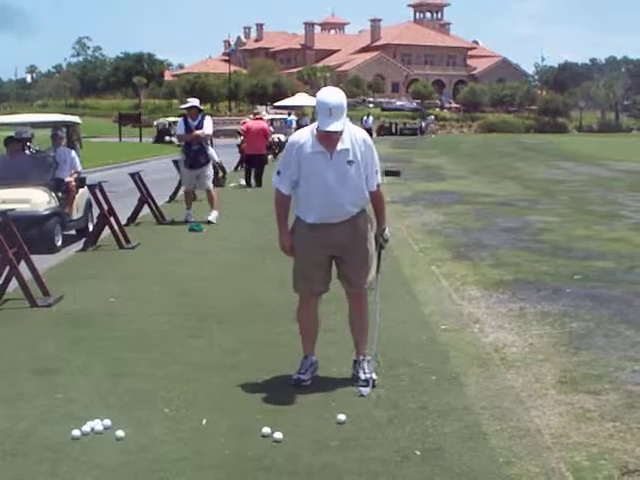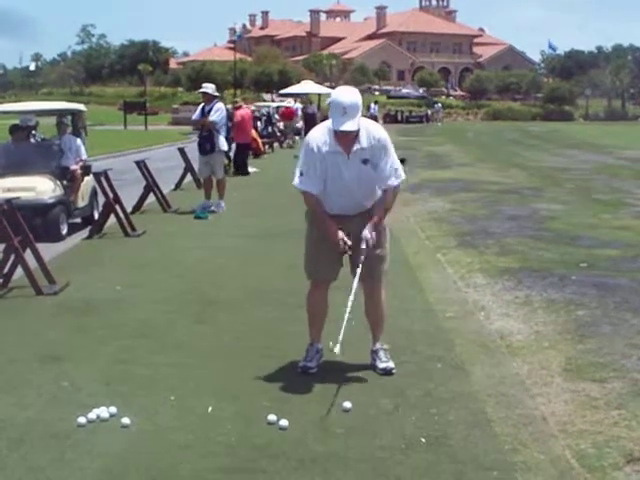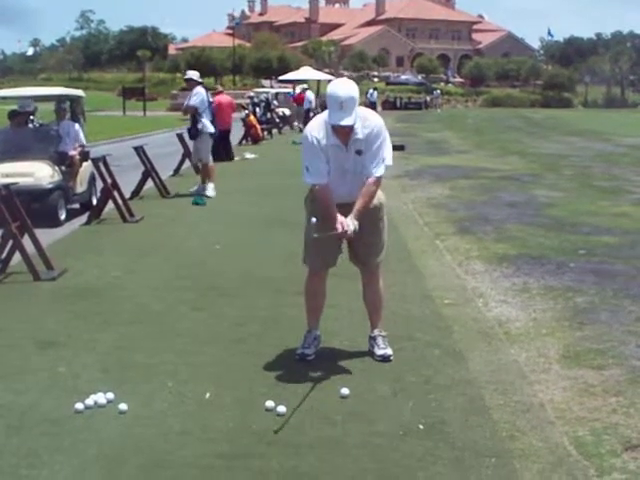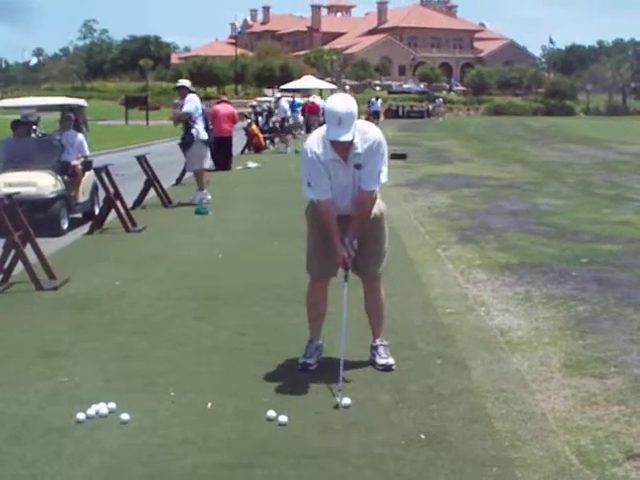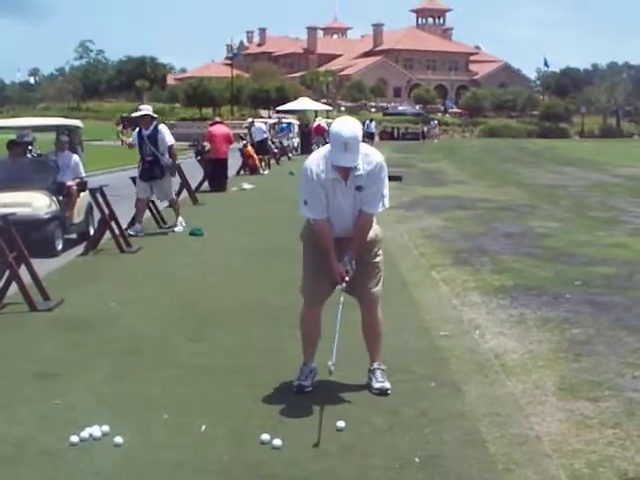
dt=1s
person 1, frame 1
left shoulder: (361, 140)
right shoulder: (297, 143)
left elbow: (374, 188)
right elbow: (283, 190)
left wrist: (382, 225)
right wrist: (283, 230)
left hip: (353, 226)
right hip: (311, 230)
left knee: (357, 294)
right knee: (308, 297)
left ankle: (361, 358)
right ankle: (308, 359)
person 1, frame 2
left shoulder: (377, 136)
right shoulder: (315, 140)
left elbow: (390, 187)
right elbow: (310, 192)
left wrist: (373, 225)
right wrist: (331, 229)
left hip: (367, 216)
right hip: (327, 219)
left knee: (373, 284)
right knee: (319, 283)
left ankle: (378, 347)
right ankle: (314, 346)
person 1, frame 3
left shoulder: (374, 125)
right shoulder: (313, 133)
left elbow: (374, 177)
right elbow: (320, 185)
left wrist: (354, 216)
right wrist: (335, 217)
left hip: (365, 203)
right hip: (325, 204)
left knee: (371, 270)
right knee: (317, 270)
left ankle: (376, 334)
right ankle: (312, 333)
person 1, frame 4
left shoulder: (373, 139)
right shoulder: (314, 147)
left elbow: (368, 194)
right elbow: (324, 201)
left wrist: (352, 237)
right wrist: (336, 243)
left hip: (366, 213)
right hip: (326, 214)
left knee: (372, 279)
right knee: (318, 279)
left ankle: (378, 343)
right ankle: (314, 343)
person 1, frame 5
left shoulder: (374, 162)
right shoulder: (313, 167)
left elbow: (367, 215)
right elbow: (320, 220)
left wrist: (351, 256)
right wrist: (333, 262)
left hip: (362, 236)
right hip: (322, 237)
left knee: (370, 301)
right knee: (312, 301)
left ankle: (376, 367)
right ankle: (308, 366)
person 2, frame 1
left shoulder: (206, 119)
right shoulder: (183, 121)
left elbow: (205, 137)
right elbow: (180, 138)
left wrist: (190, 136)
right wrist: (197, 133)
left hip: (204, 157)
right hip: (188, 158)
left knee: (208, 186)
right knee: (188, 188)
left ankle: (214, 212)
right ankle: (189, 212)
person 2, frame 2
left shoulder: (219, 106)
right shoulder: (202, 106)
left elbow: (210, 124)
right elbow: (194, 122)
left wrist: (201, 121)
right wrist: (205, 120)
left hip: (216, 145)
right hip: (204, 145)
left knee: (219, 175)
right knee: (205, 175)
left ankle: (220, 202)
right ankle: (207, 202)
person 2, frame 3
left shoulder: (199, 91)
right shoulder: (194, 92)
left elbow: (191, 109)
right elbow: (185, 111)
left wrist: (186, 108)
right wrist: (188, 108)
left hip: (204, 129)
right hip: (198, 129)
left knee: (206, 158)
right knee: (201, 159)
left ankle: (211, 186)
right ankle: (203, 185)
person 2, frame 4
left shoulder: (192, 98)
right shoulder: (183, 102)
left elbow: (185, 115)
right elbow: (176, 121)
left wrist: (177, 116)
right wrist: (178, 117)
left hip: (197, 136)
right hip: (191, 137)
left knee: (197, 166)
right knee: (195, 167)
left ankle: (202, 192)
right ankle: (202, 192)
person 2, frame 5
left shoulder: (161, 128)
right shoulder: (139, 131)
left elbow: (172, 147)
right elbow: (131, 144)
left wrist: (173, 165)
left hip: (161, 168)
right hip: (145, 168)
left knee: (169, 197)
right knee: (141, 197)
left ankle: (179, 220)
right ankle: (138, 226)
